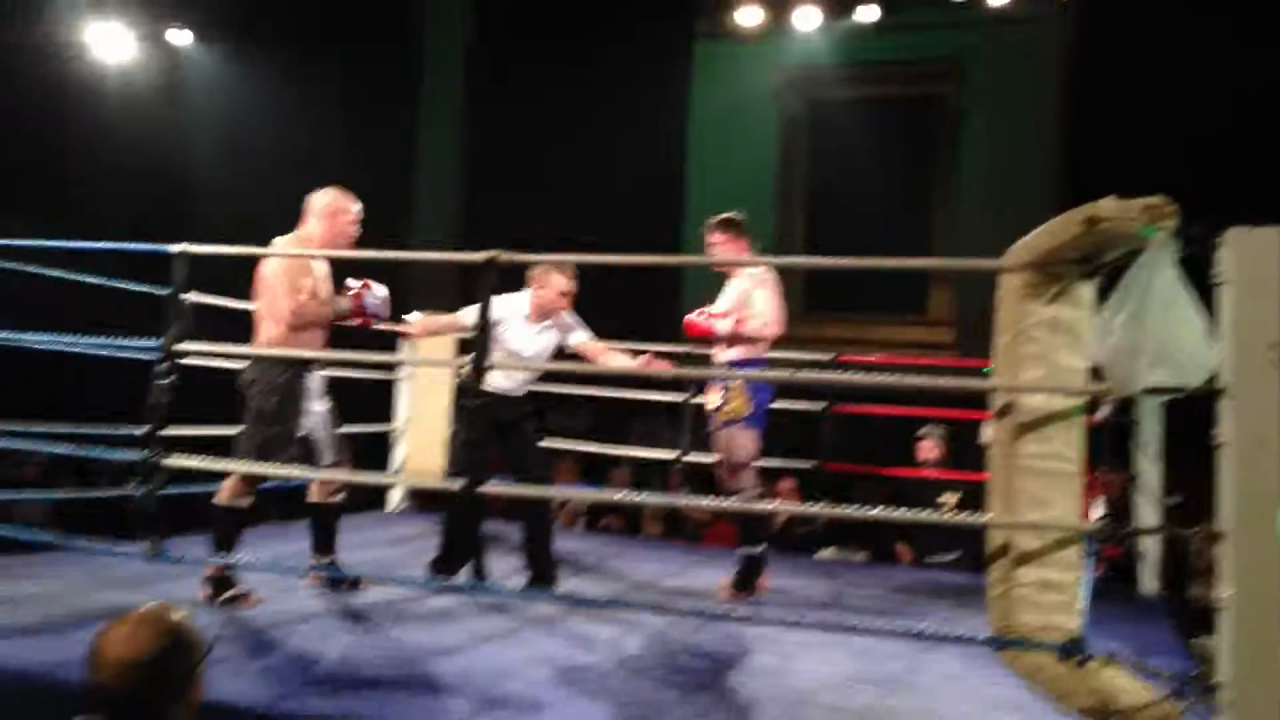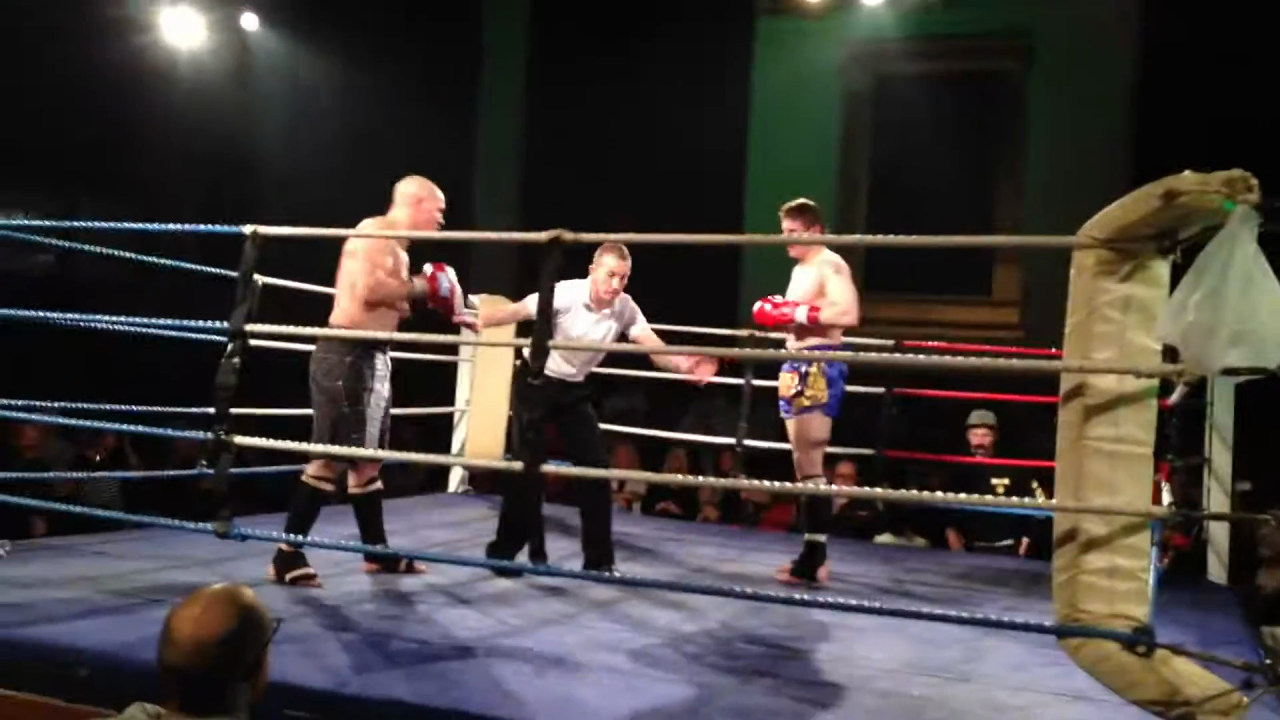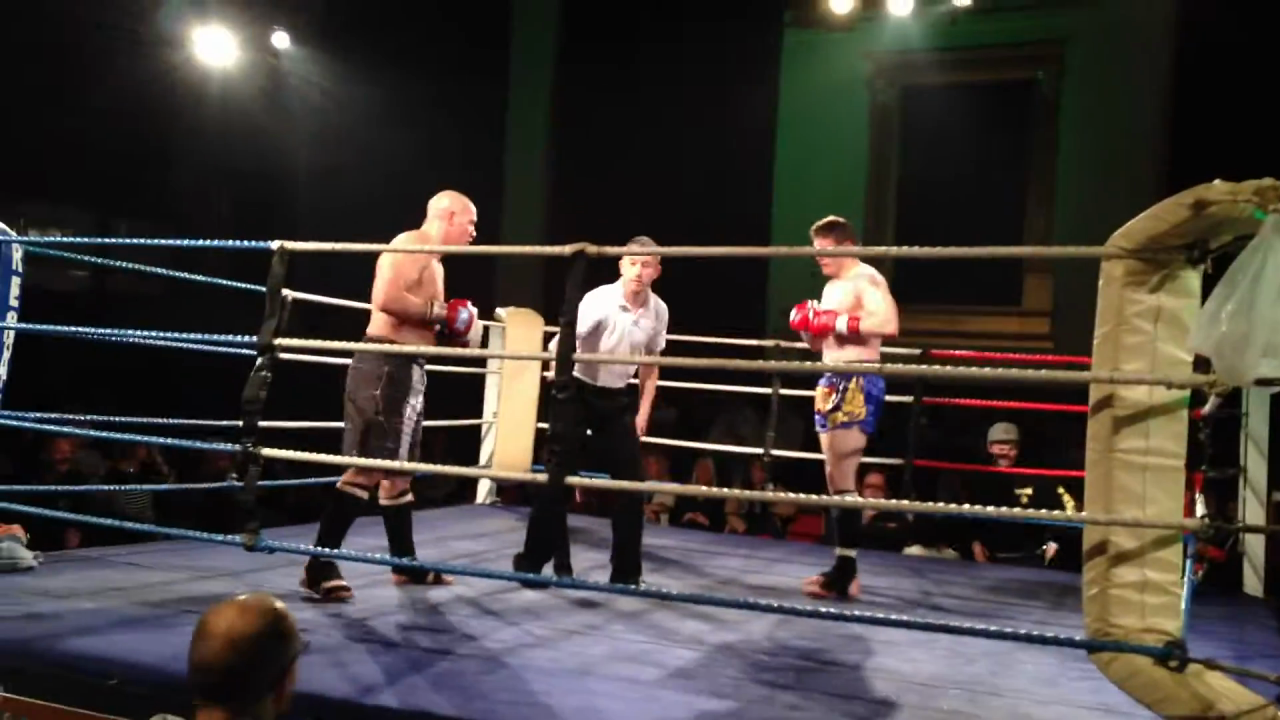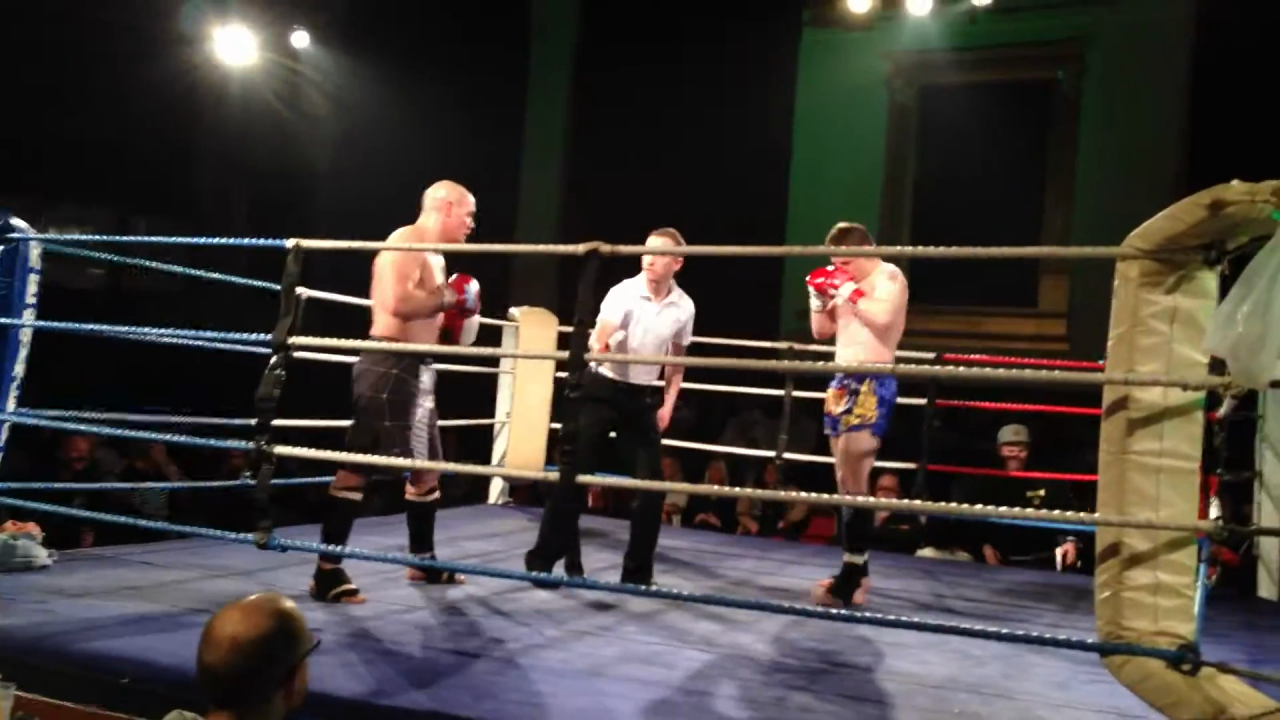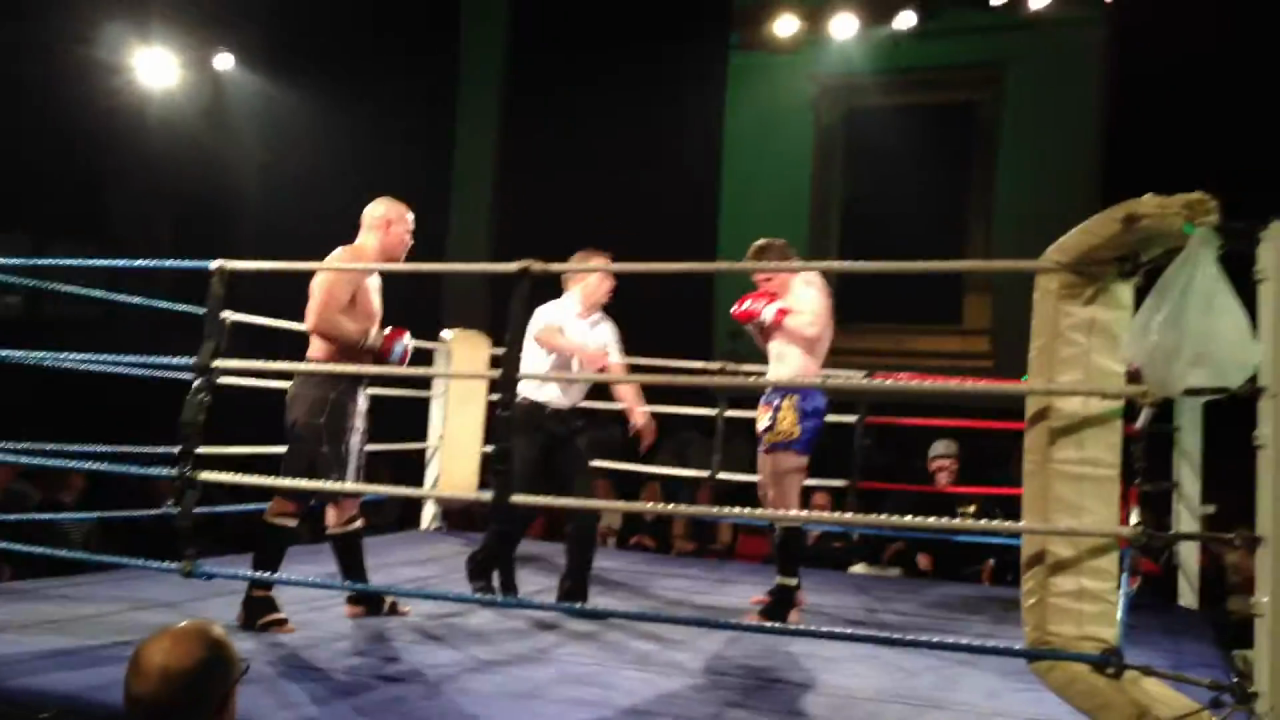
dt=0.3s
person 1, frame 1
left shoulder: (316, 260)
right shoulder: (289, 253)
right elbow: (291, 315)
left wrist: (348, 310)
right wrist: (348, 303)
left hip: (305, 374)
right hip: (278, 372)
left knee: (331, 466)
right knee: (248, 472)
left ankle: (324, 563)
right ankle: (218, 574)
person 1, frame 2
left shoulder: (394, 246)
right shoulder: (375, 234)
right elbow: (369, 290)
left wrist: (422, 295)
right wrist: (425, 286)
left hip: (371, 357)
right hip: (347, 354)
left knee: (367, 456)
right knee: (334, 456)
left ankle: (377, 551)
right ankle: (288, 553)
person 1, frame 3
left shoulder: (430, 261)
right shoulder: (410, 247)
right elbow: (387, 299)
left wrist: (448, 330)
right wrist: (442, 312)
left hip: (406, 369)
right hip: (384, 366)
left knee: (399, 469)
right knee: (369, 466)
left ankle: (405, 563)
right ankle: (321, 562)
person 1, frame 4
left shoulder: (434, 255)
right shoulder: (406, 243)
right elbow: (398, 303)
left wrist: (449, 324)
right wrist: (453, 295)
left hip: (417, 369)
right hip: (389, 366)
left knee: (426, 466)
right knee: (359, 467)
left ankle: (423, 559)
right ankle: (327, 570)
person 1, frame 5
left shoulder: (370, 275)
right shoulder: (345, 264)
right elbow: (319, 321)
left wrist: (383, 349)
right wrist: (376, 342)
left hip: (347, 392)
right hip: (326, 389)
left knee: (346, 497)
right knee: (295, 494)
left ankle: (360, 594)
right ankle: (257, 598)
person 2, frame 1
left shoulder: (759, 276)
right shoulder: (735, 281)
left elbow: (772, 325)
left wrist: (719, 324)
right wrist: (709, 324)
left hip: (746, 376)
right hip: (727, 377)
left knee: (740, 472)
right knee: (731, 472)
left ankle: (752, 566)
right ankle: (753, 561)
person 2, frame 2
left shoulder: (831, 265)
right shoulder: (799, 270)
left elbow: (848, 314)
left wrist: (797, 312)
right wrist: (775, 312)
left hip: (819, 368)
right hip: (796, 366)
left knee: (810, 462)
right knee: (803, 463)
left ankle: (815, 559)
right ankle: (812, 553)
person 2, frame 3
left shoulder: (867, 278)
right shoulder: (831, 287)
left elbow: (889, 324)
left wrist: (837, 322)
right wrist: (808, 324)
left hip: (858, 383)
right hip: (832, 383)
left knee: (842, 476)
right knee: (835, 478)
left ankle: (845, 574)
right ankle: (842, 568)
person 2, frame 4
left shoulder: (888, 275)
right shoulder: (848, 285)
left elbow: (883, 316)
right elbow: (821, 331)
left wrist: (847, 288)
right wrist: (819, 294)
left hip: (870, 386)
right hip: (844, 384)
left knee: (853, 479)
right knee: (846, 479)
left ankle: (851, 582)
right ankle: (855, 569)
person 2, frame 5
left shoulder: (809, 283)
right shoulder: (782, 297)
left elbow: (813, 328)
left wrist: (771, 311)
right wrist: (756, 320)
left hip: (797, 399)
right hip: (776, 397)
left knee: (784, 499)
right knee: (770, 494)
left ankle: (784, 602)
right ankle: (788, 585)
person 3, frame 1
left shoulder: (565, 323)
right shoulder: (502, 307)
left elbow: (599, 353)
right elbow: (455, 322)
left wrist: (637, 364)
right wrist: (419, 327)
left hip: (516, 406)
right hip: (478, 399)
left knee: (536, 484)
left ankle: (541, 575)
right ankle: (447, 566)
person 3, frame 2
left shoulder: (625, 309)
right shoulder: (564, 294)
left elbow: (655, 347)
right elbow: (516, 311)
left wrist: (687, 365)
right wrist: (482, 320)
left hip: (575, 389)
right hip: (535, 382)
left knee: (595, 468)
right knee: (528, 466)
left ankle: (599, 558)
right ankle: (504, 549)
person 3, frame 3
left shoulder: (658, 311)
right shoulder: (600, 300)
left elbow: (650, 365)
right elbow: (569, 337)
left wrist: (644, 411)
left hip: (616, 400)
right hip: (577, 393)
left knee: (632, 483)
right knee: (560, 477)
left ankle: (626, 572)
right ankle: (531, 562)
person 3, frame 4
left shoulder: (684, 307)
right shoulder: (624, 293)
right elbow: (601, 334)
left wrist: (668, 405)
right wrist: (600, 346)
left hip: (642, 397)
right hip: (600, 389)
left knee: (652, 486)
right knee: (575, 476)
left ankle: (637, 574)
right ankle: (542, 559)
person 3, frame 5
left shoulder: (605, 328)
right shoulder: (550, 313)
left elbow: (618, 377)
right elbow: (547, 337)
left wrist: (638, 412)
right wrist: (583, 352)
left hip: (564, 421)
right hip: (528, 416)
left knee: (585, 508)
right knee: (517, 502)
left ankle: (573, 594)
right ankle: (482, 566)
